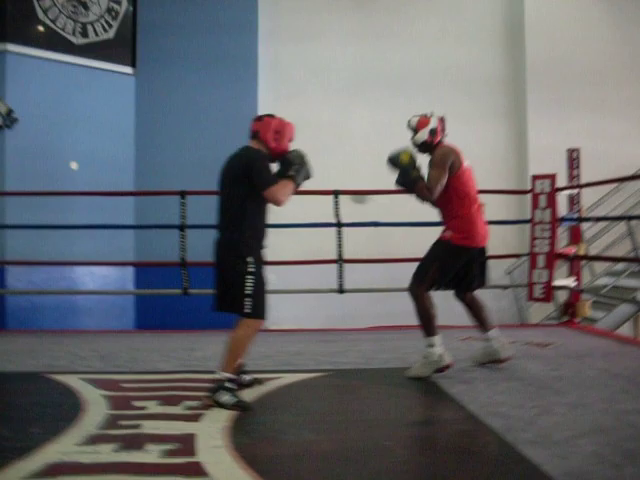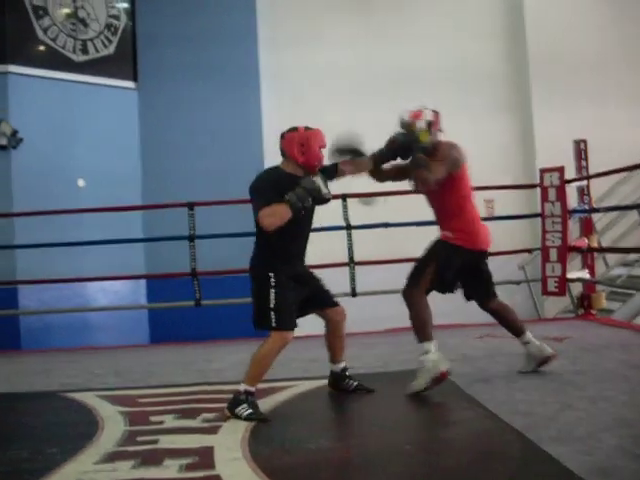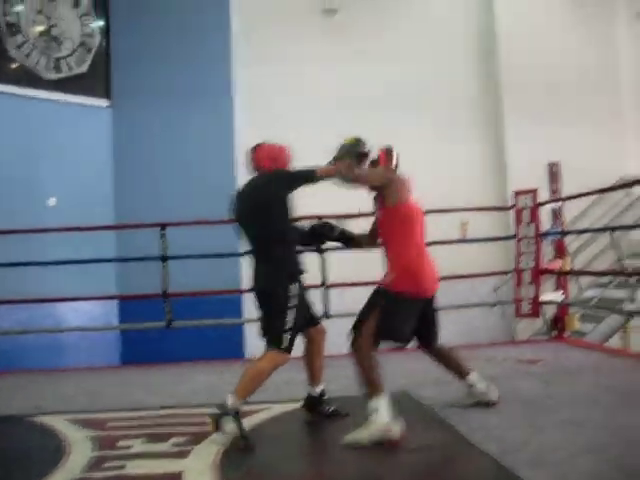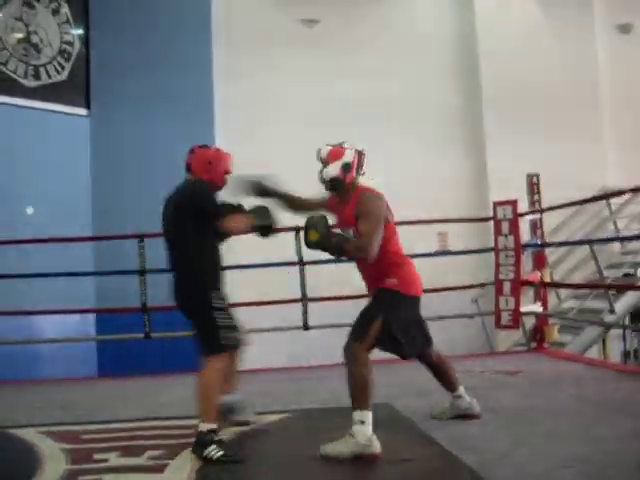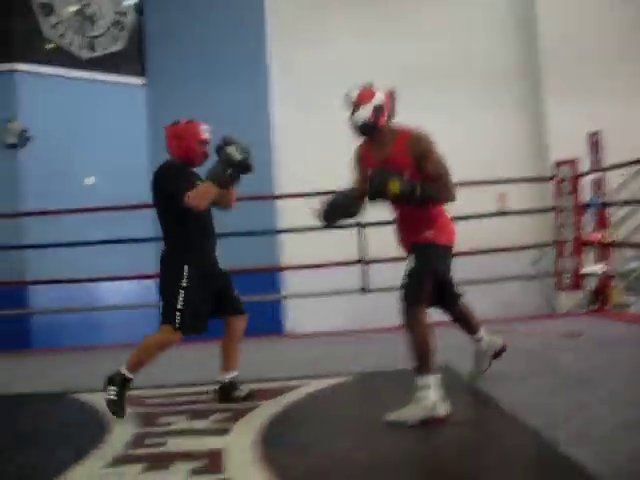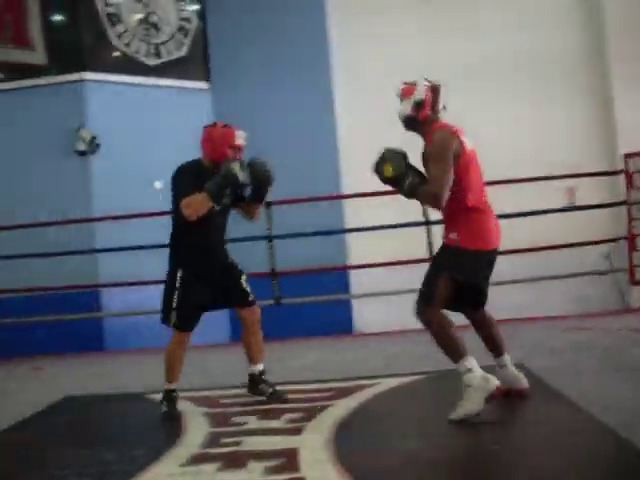
dt=0.3s
person 1, frame 1
left shoulder: (443, 155)
right shoulder: (452, 155)
left elbow: (430, 195)
right elbow: (441, 198)
left wrist: (410, 174)
right wrist: (409, 175)
left hip: (459, 234)
right hip: (476, 234)
left knee: (418, 288)
right knee: (465, 291)
left ankle: (435, 352)
right ankle: (494, 344)
person 1, frame 2
left shoulder: (449, 150)
right shoulder: (424, 156)
left elbow: (427, 181)
right elbow: (381, 176)
left wrist: (416, 155)
right wrist: (380, 156)
left hip: (461, 235)
right hip: (475, 236)
left knee: (414, 291)
right knee: (488, 300)
left ankle: (431, 361)
right ankle: (536, 349)
person 1, frame 3
left shoulder: (391, 181)
right shoulder: (400, 195)
left elbow: (344, 173)
right elbow: (370, 240)
left wrist: (348, 162)
right wrist: (337, 234)
left hip: (404, 280)
right hip: (425, 278)
left knee: (362, 341)
right knee: (428, 342)
left ankle: (381, 420)
right ankle: (480, 388)
person 1, frame 4
left shoulder: (370, 201)
right shoulder: (340, 200)
left elbow: (367, 252)
right elbow: (303, 205)
left wrist: (330, 237)
right wrist: (271, 192)
left hip: (397, 285)
right hip: (391, 285)
left knee: (357, 350)
right knee: (421, 349)
left ankle: (362, 435)
right ankle: (463, 401)
person 1, frame 5
left shoulder: (416, 142)
right shoulder: (364, 152)
left elbow: (447, 193)
right elbow: (360, 193)
left wrist: (405, 189)
right wrist: (344, 202)
left hip: (432, 232)
right hip: (412, 234)
left knee: (413, 309)
right knee: (444, 298)
left ankle: (429, 398)
right ankle: (486, 344)
person 1, frame 6
left shoulder: (440, 139)
right shoulder: (443, 136)
left elbow: (437, 198)
left wrist: (402, 179)
right wrist: (408, 179)
left hip: (469, 235)
right hip: (478, 233)
left knee: (428, 309)
right knee: (472, 307)
left ankle: (476, 379)
right ankle: (508, 374)
person 2, frame 1
left shoulder: (246, 159)
right shoulder: (253, 159)
left elbow: (268, 192)
right elbow: (278, 196)
left wrist: (287, 174)
right wrist: (294, 172)
left hip: (242, 249)
right hip: (240, 251)
left knee: (250, 316)
right knee: (252, 318)
left ankle: (235, 370)
right ankle: (223, 385)
person 2, frame 2
left shoulder: (301, 177)
right shoulder: (266, 182)
left elbow: (347, 167)
right elbow: (269, 222)
right wrist: (301, 195)
left hip: (295, 268)
right hip: (271, 270)
left knee: (336, 315)
right knee: (281, 334)
left ankle: (339, 376)
right ankle: (241, 397)
person 2, frame 3
left shoulder: (244, 198)
right shoulder: (272, 181)
right elbow: (322, 173)
left wrist: (307, 235)
right wrist: (346, 157)
left hip: (270, 276)
right hip: (282, 279)
left knee: (316, 333)
right knee: (279, 352)
left ankle: (316, 399)
right ankle: (229, 410)
person 2, frame 4
left shoulder: (178, 199)
right shoulder: (198, 191)
right elbow: (232, 223)
left wrist: (239, 216)
right wrist: (258, 216)
left hip: (188, 287)
right hip: (201, 287)
left knee: (228, 345)
right knee: (218, 356)
left ankle: (224, 405)
right ankle: (206, 435)
person 2, frame 5
left shoulder: (189, 176)
right shoulder: (169, 173)
left elbow: (228, 200)
right elbow: (199, 202)
left wrist: (232, 171)
right wrist: (223, 166)
left hip: (205, 263)
right hip: (183, 266)
left knee: (237, 319)
right knee: (173, 333)
left ankle: (228, 384)
right ankle: (119, 382)
person 2, frame 6
left shoulder: (226, 175)
right shoulder: (187, 173)
left elbow: (252, 214)
right elbow: (190, 211)
left wrist: (258, 189)
right wrist: (220, 183)
left hip: (218, 260)
right hip: (187, 265)
left knee: (251, 313)
right knee: (181, 333)
left ankle: (257, 379)
right ankle: (170, 393)
